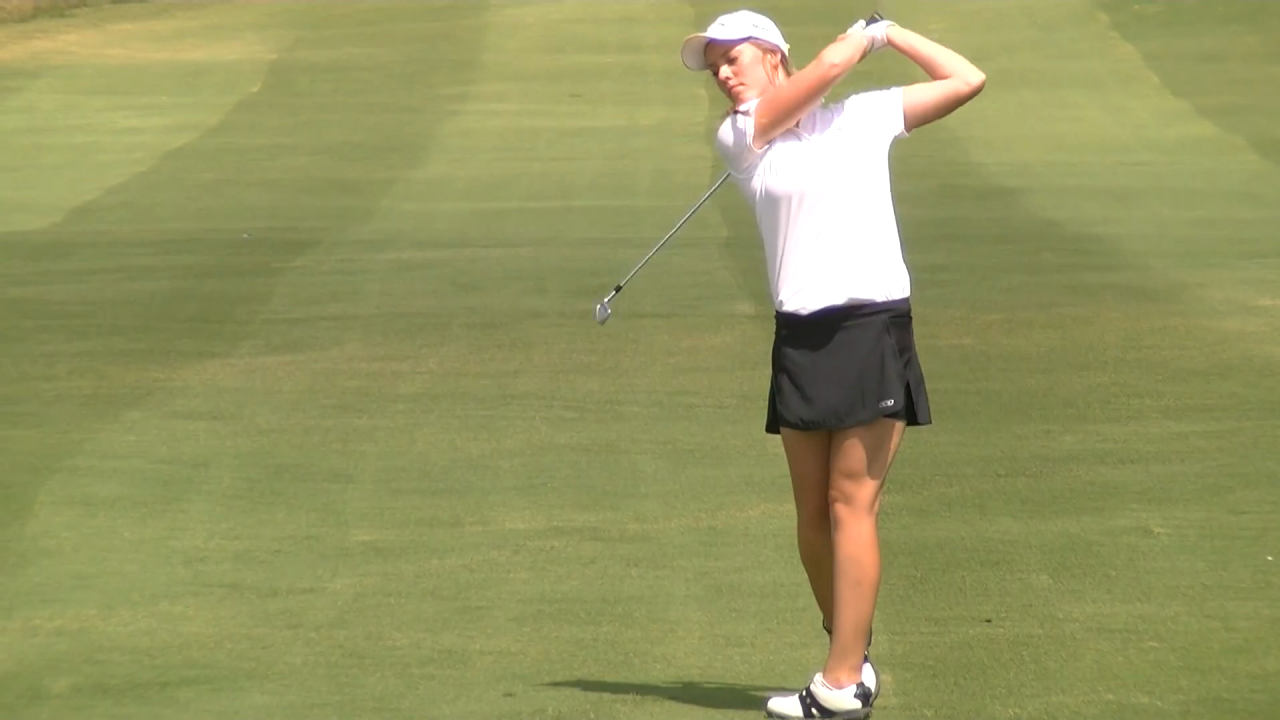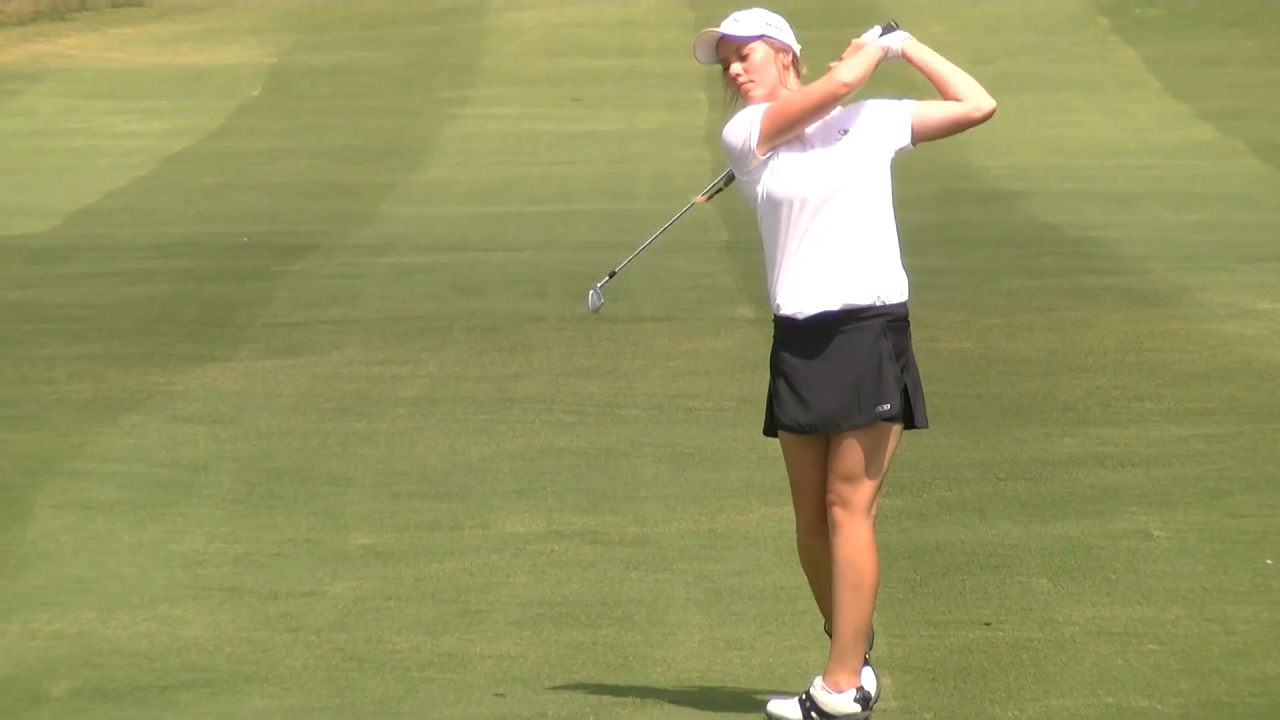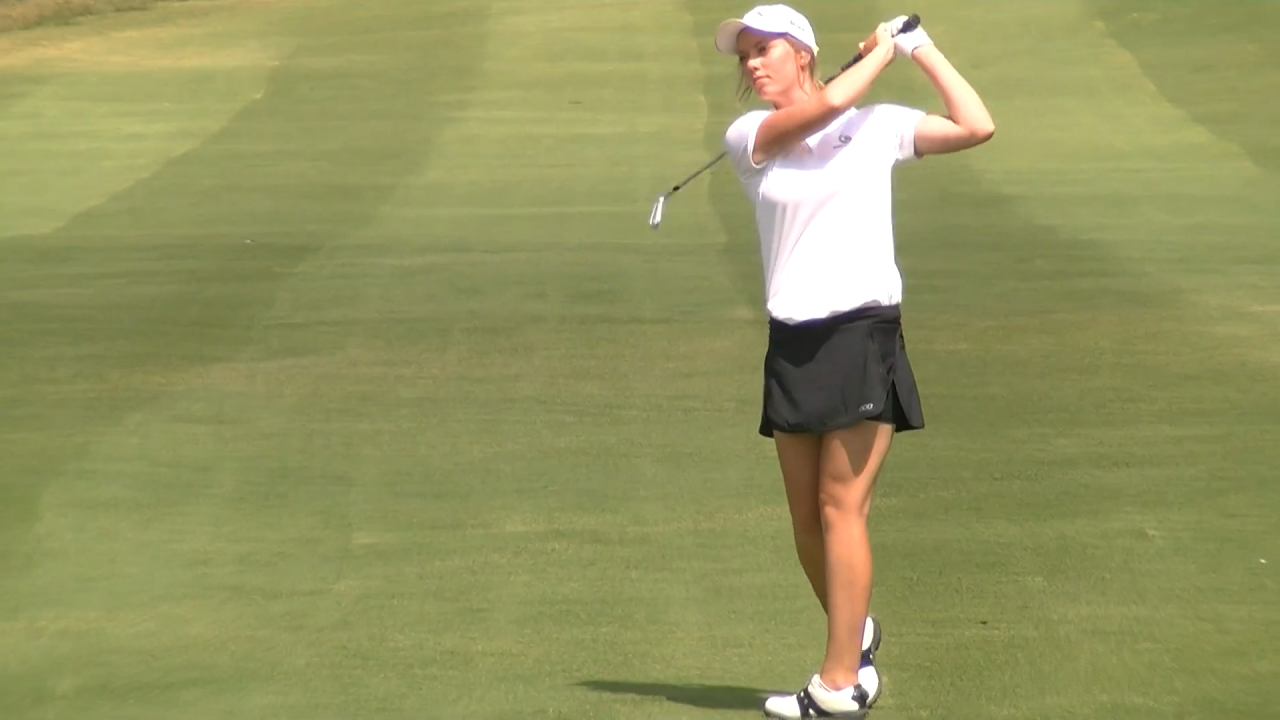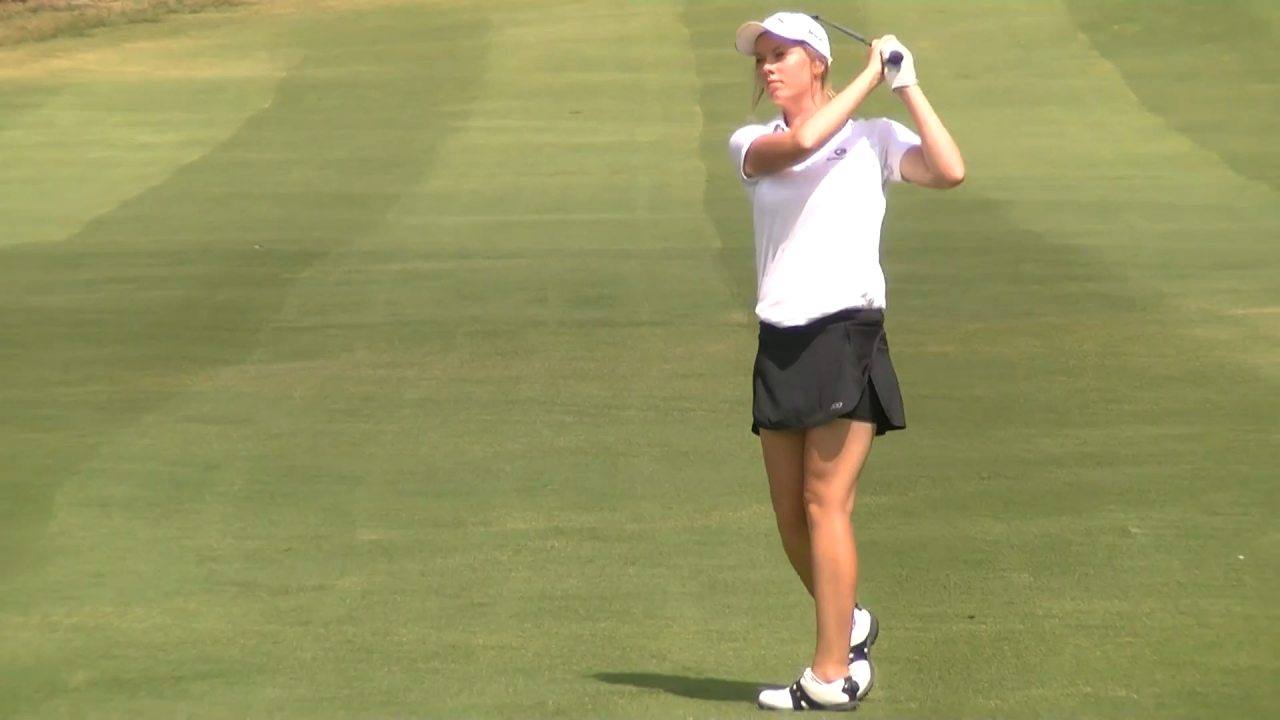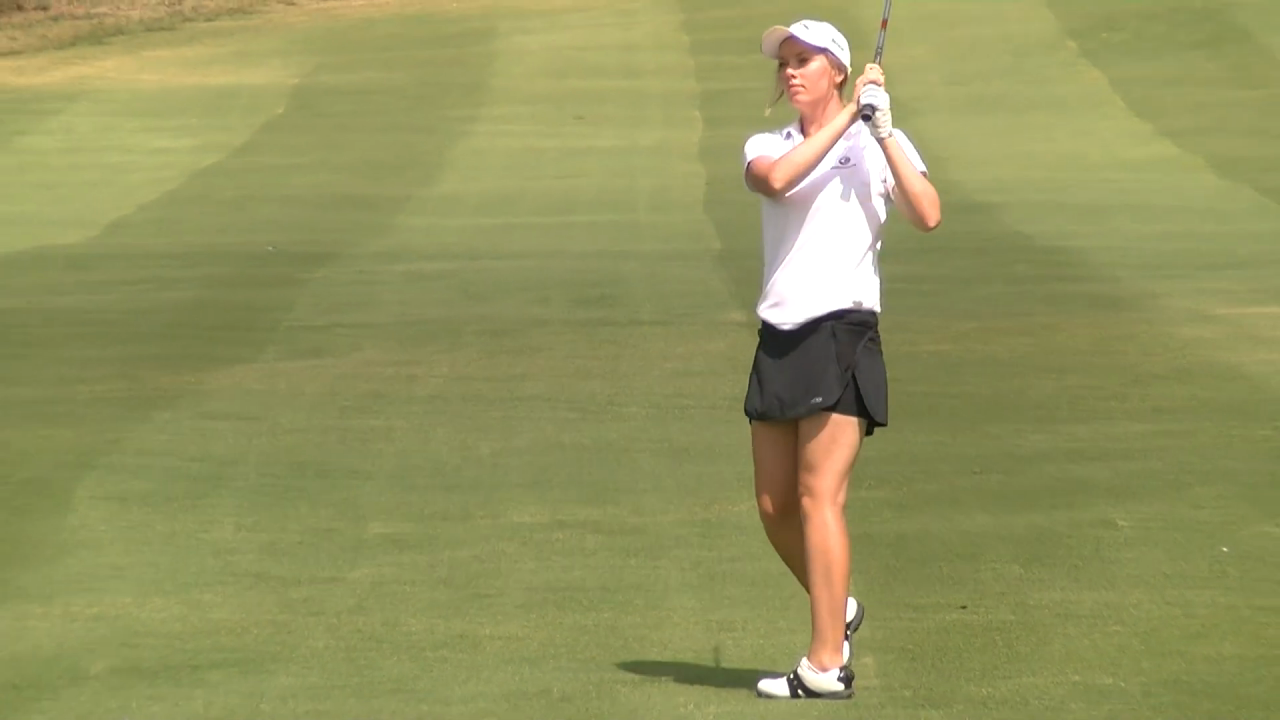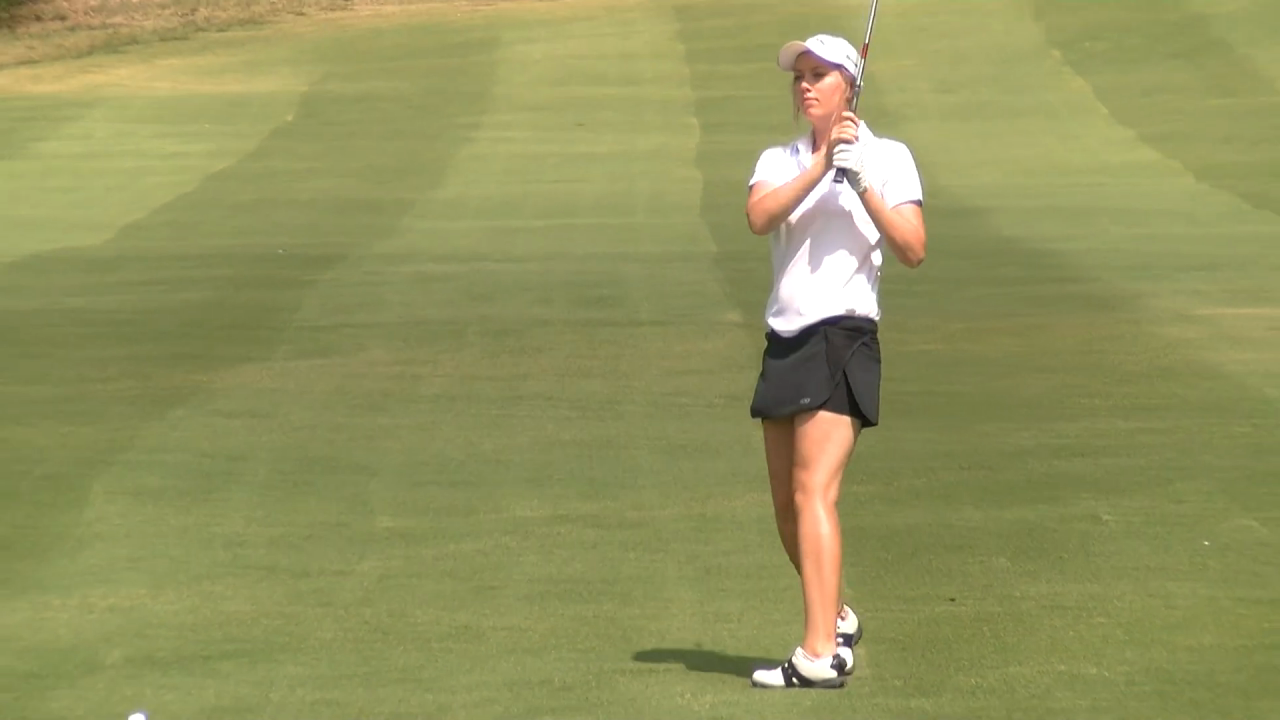
dt=0.2s
person 1, frame 1
left shoulder: (866, 116)
right shoulder: (738, 137)
left elbow: (968, 79)
right elbow: (832, 63)
left wrist: (888, 30)
right wrist: (867, 32)
left hip: (875, 329)
right hip: (801, 339)
left knee: (852, 506)
right knee: (812, 514)
right ankle: (848, 643)
person 1, frame 2
left shoulder: (874, 121)
right shoulder: (743, 136)
left elbow: (978, 106)
right elbow: (839, 81)
left wrist: (902, 42)
right wrist: (874, 47)
left hip: (872, 333)
right hip: (799, 342)
left knee: (848, 509)
right knee: (811, 518)
right ankle: (849, 645)
person 1, frame 3
left shoulder: (877, 127)
right shoulder: (746, 137)
left elbow: (977, 127)
right elbow: (829, 101)
left hip: (863, 334)
right hip: (792, 343)
left knee: (842, 508)
right knee: (806, 518)
right ankle: (854, 638)
person 1, frame 4
left shoulder: (876, 138)
right shoulder: (749, 145)
left elbow: (951, 173)
right elbow: (803, 138)
left wrist: (908, 84)
right wrist: (870, 71)
left hip: (846, 335)
right hip: (779, 343)
left knee: (826, 506)
right knee: (791, 515)
left ankle: (830, 677)
right ankle: (848, 627)
person 1, frame 5
left shoulder: (877, 145)
right shoulder: (762, 147)
left elbow: (928, 216)
right elbow: (778, 177)
left wrist: (882, 125)
right wrist: (847, 111)
left hip: (841, 334)
right hip: (778, 340)
left knee: (817, 499)
right knee: (773, 505)
left ankle: (826, 665)
right ankle: (837, 610)
person 1, frame 6
left shoulder: (887, 157)
right shoulder: (777, 161)
left elbow: (913, 251)
right elbow: (759, 218)
left wrist: (858, 174)
right wrist: (825, 159)
left hip: (840, 339)
right hip: (784, 341)
left knee: (812, 494)
right knee: (787, 502)
left ankle: (819, 653)
right ankle: (838, 616)
